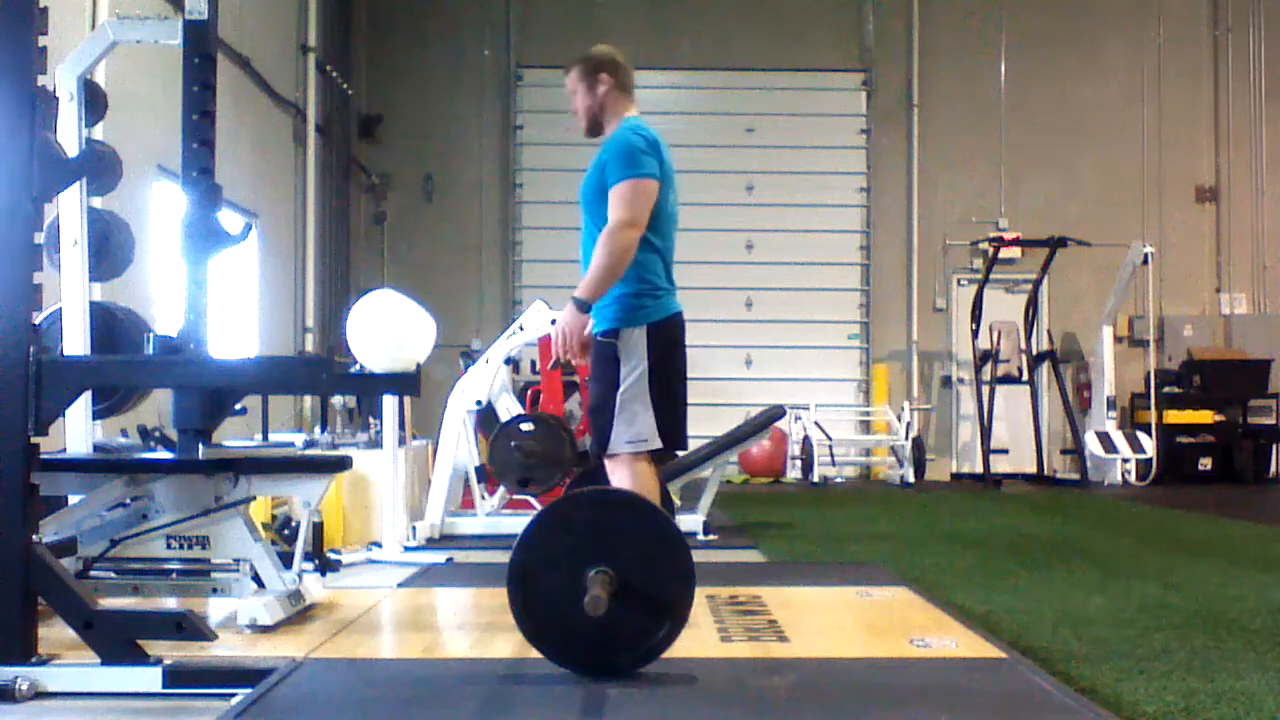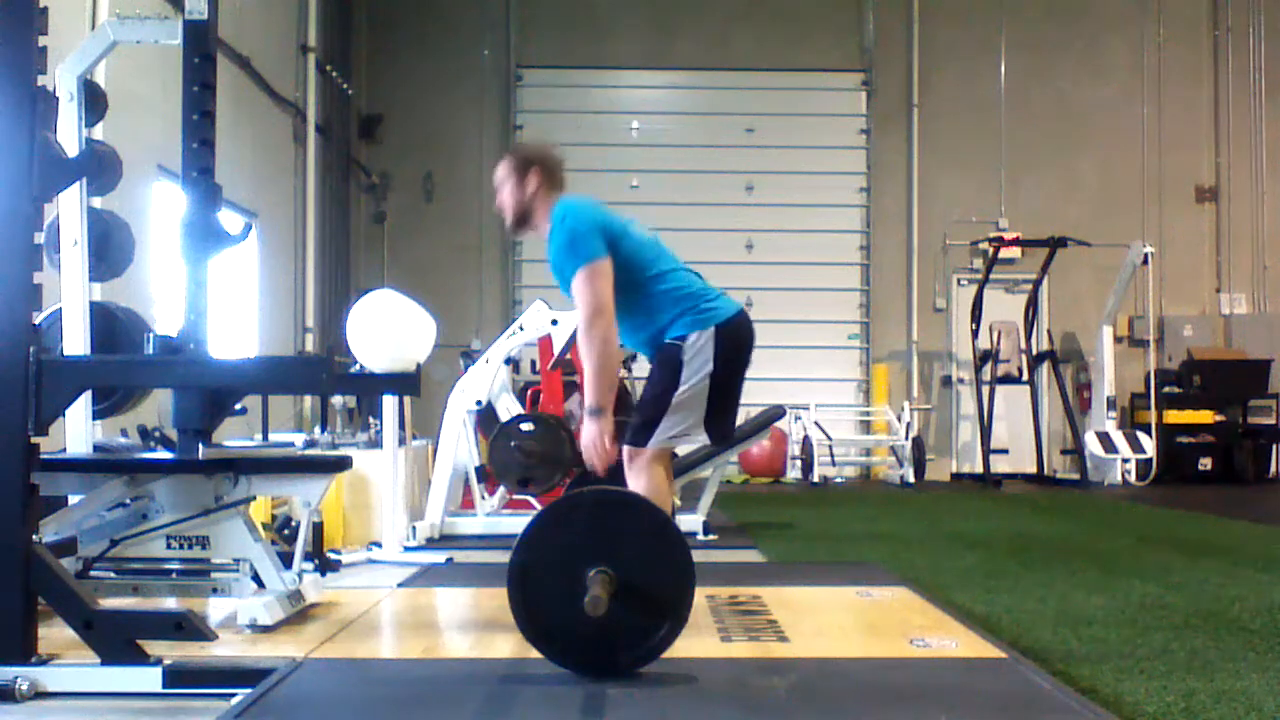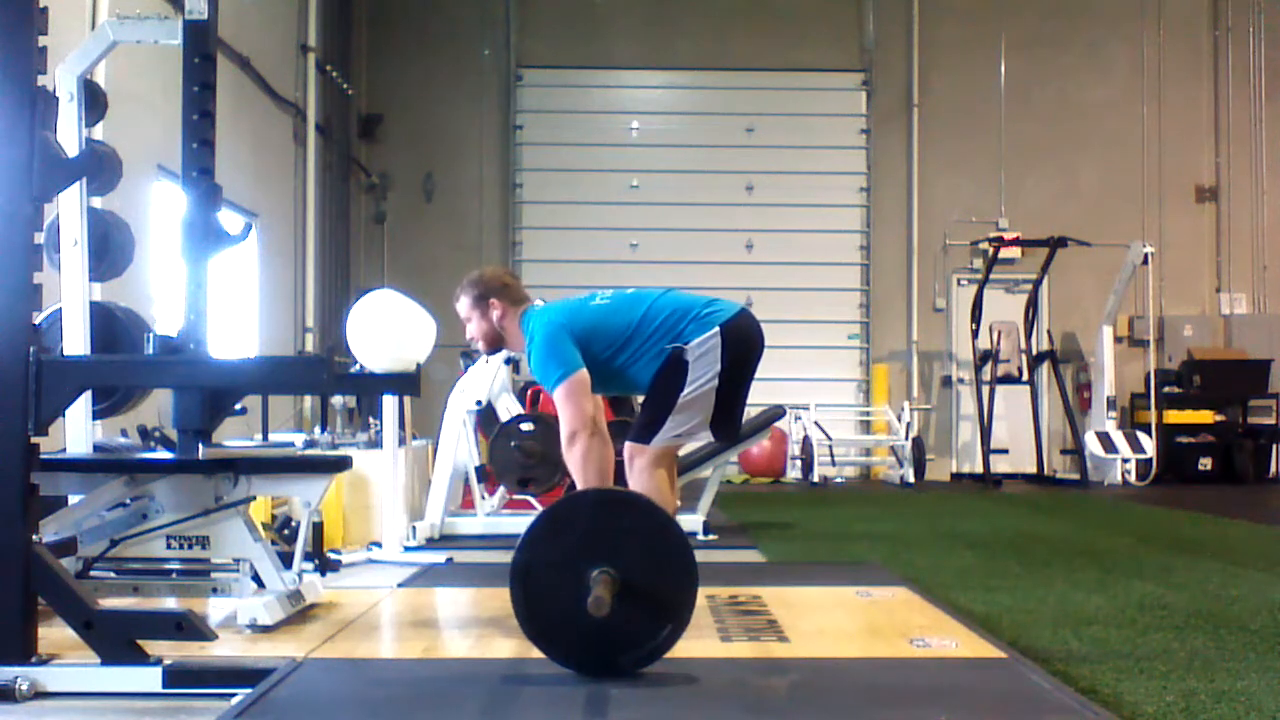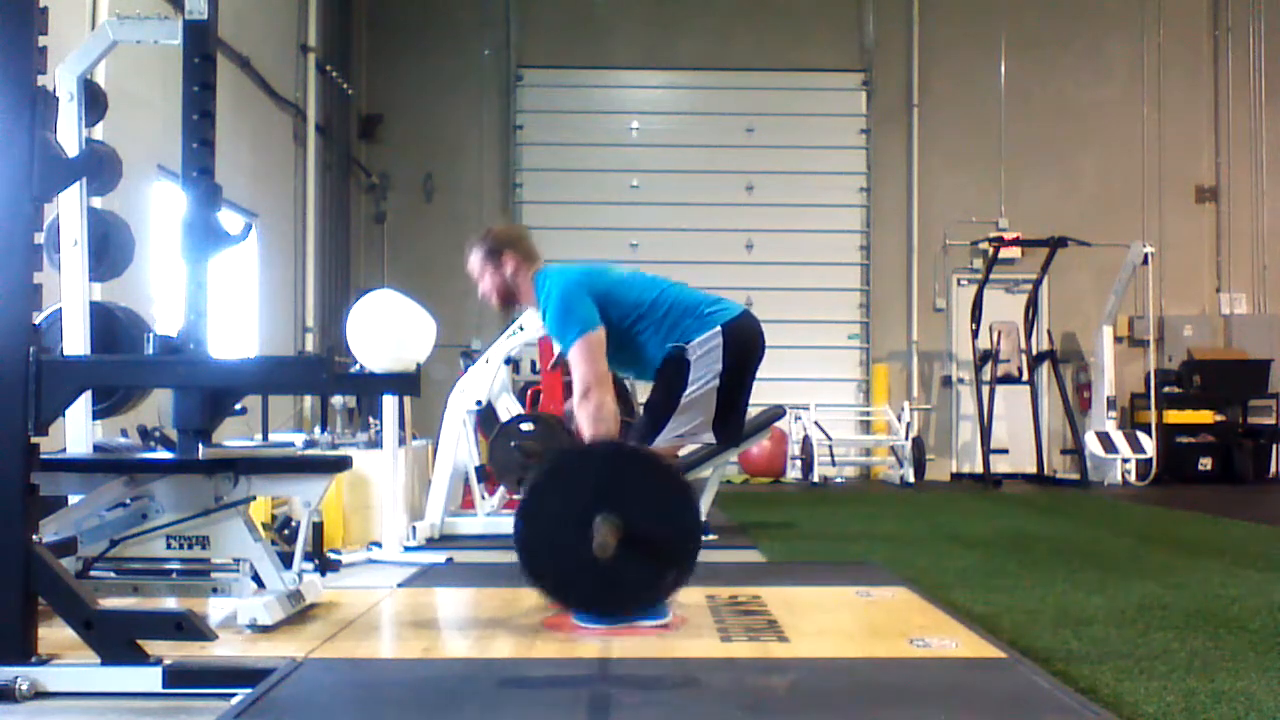
dt=1s
person 1, frame 1
left shoulder: (629, 141)
right shoulder: (628, 145)
left elbow: (625, 231)
left wrist: (579, 305)
right wrist: (598, 319)
left hip: (635, 323)
right hip: (636, 319)
left knee: (624, 452)
right knee: (631, 451)
person 1, frame 2
left shoulder: (569, 225)
right shoulder: (577, 219)
left elbow: (598, 322)
right elbow: (600, 323)
left wrist: (595, 415)
right wrist: (599, 412)
left hip: (702, 333)
right hip: (716, 329)
left knee: (642, 453)
right knee: (648, 453)
person 1, frame 3
left shoulder: (546, 334)
right shoulder: (554, 322)
left elbow: (577, 437)
right elbow: (594, 432)
left hip: (713, 337)
right hip: (727, 330)
left knee: (643, 455)
right knee: (654, 454)
person 1, frame 4
left shoulder: (562, 290)
right shoulder: (561, 285)
left elbow: (592, 390)
right elbow: (597, 387)
left hip: (718, 340)
right hip: (726, 338)
left knee: (646, 451)
